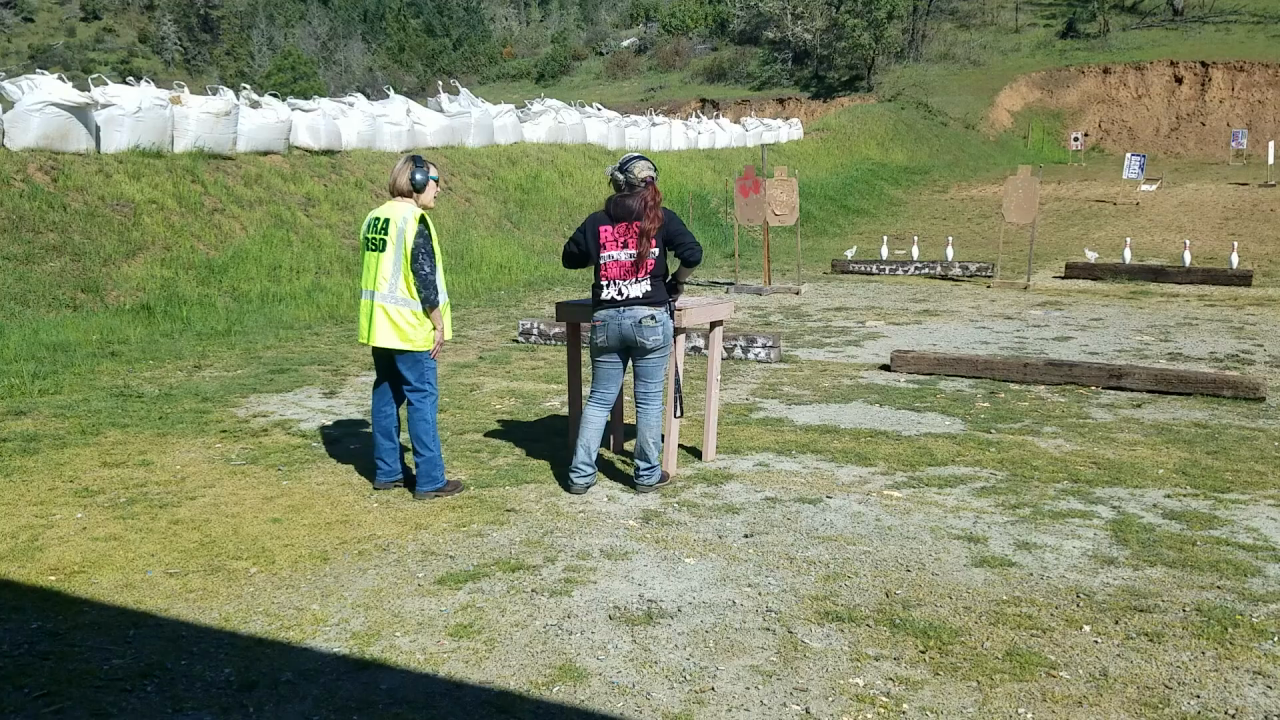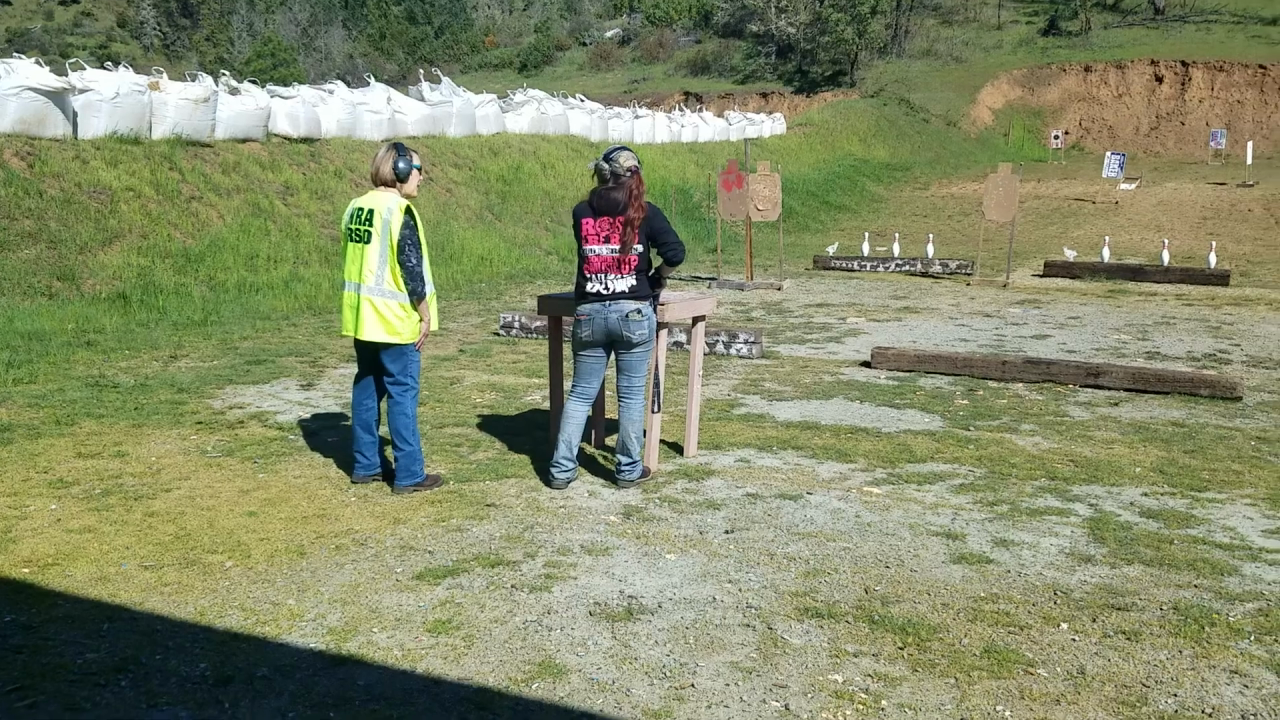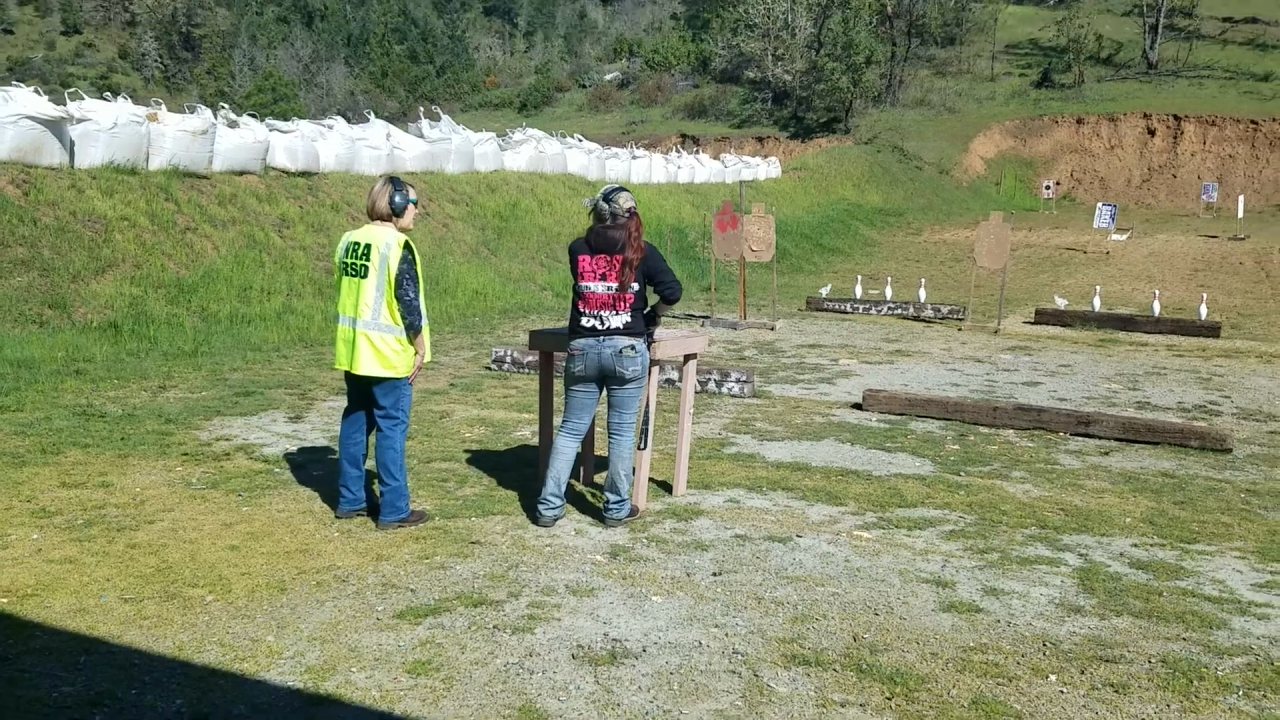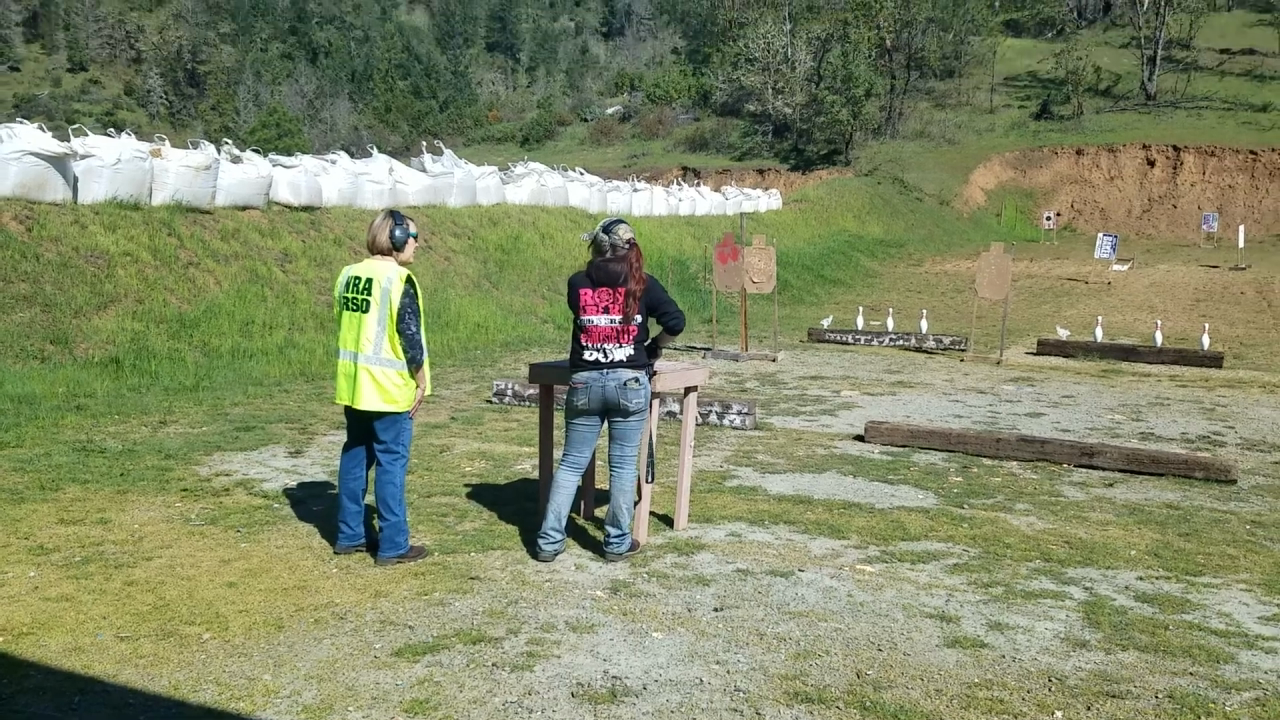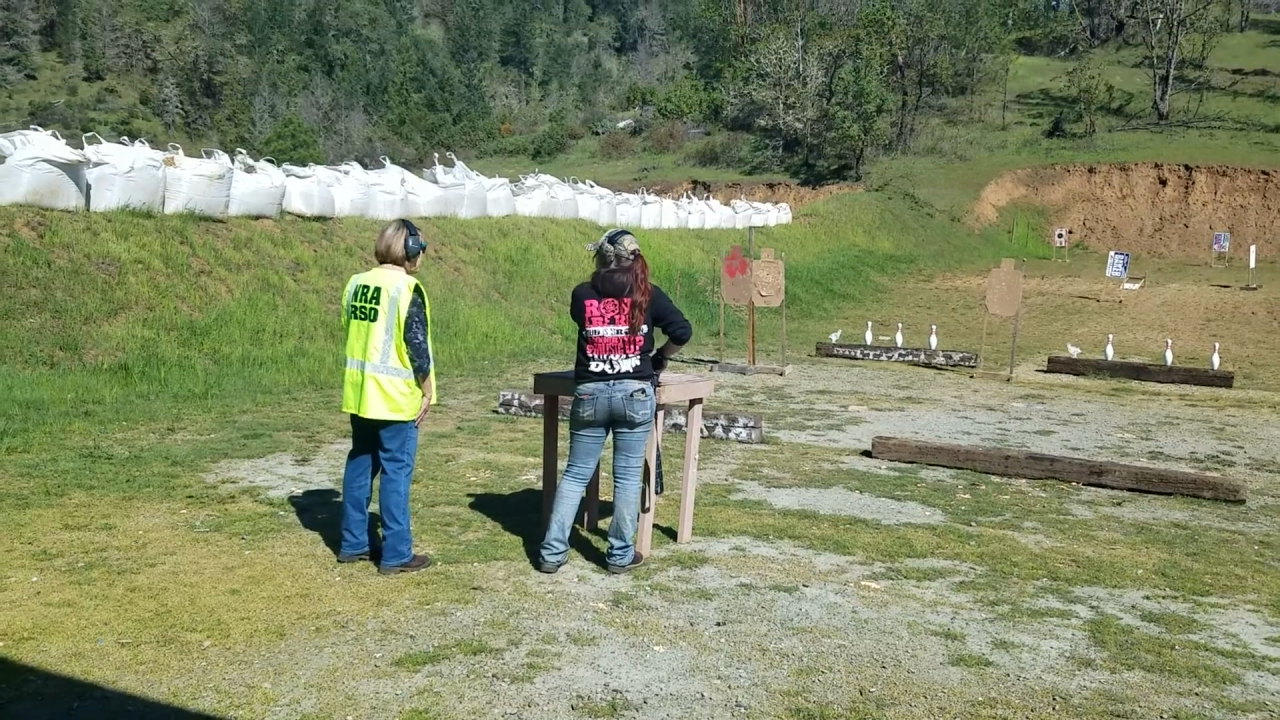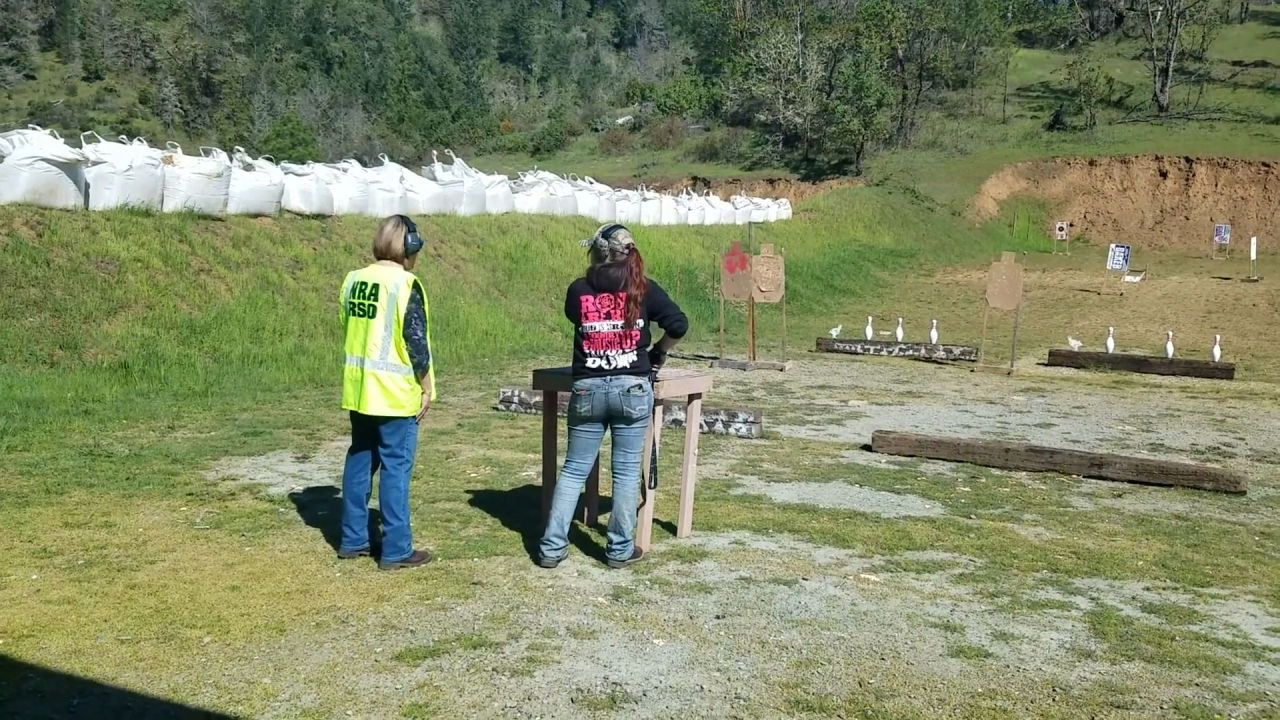
dt=0.3s
person 1, frame 1
left shoulder: (374, 218)
right shoulder: (415, 220)
right elbow: (425, 278)
right wrist: (439, 325)
left hip: (380, 325)
right hip: (410, 327)
left knee: (385, 395)
right knee: (422, 399)
left ankle: (387, 471)
right ankle: (430, 479)
person 1, frame 2
left shoulder: (355, 208)
right shoulder: (400, 210)
right elbow: (412, 269)
right wrist: (425, 316)
left hip: (363, 317)
right hip: (395, 319)
left knee: (367, 388)
right knee: (402, 392)
left ankle: (365, 465)
right ankle: (409, 475)
person 1, frame 3
left shoulder: (348, 241)
right shoulder: (398, 245)
left elbow: (345, 293)
right elbow: (408, 303)
right wrist: (420, 348)
left hip: (353, 351)
right hip: (388, 353)
left knee: (355, 421)
right knee: (392, 427)
left ankle: (351, 500)
right ankle: (394, 509)
person 1, frame 4
left shoulder: (348, 275)
right shoulder: (399, 279)
left elbow: (344, 326)
right elbow: (410, 337)
right wrist: (421, 382)
left hip: (354, 384)
right hip: (389, 388)
left knee: (355, 456)
right knee: (391, 462)
left ankle: (349, 535)
right ankle: (393, 545)
person 1, frame 5
left shoulder: (356, 284)
right shoulder: (407, 288)
left elbow: (351, 333)
right elbow: (418, 346)
right wrist: (427, 392)
left hip: (360, 393)
right hip: (396, 397)
left knee: (360, 465)
right knee: (396, 471)
left ankle: (352, 544)
right ankle: (396, 555)
person 1, frame 6
left shoulder: (353, 280)
right shoulder: (406, 285)
right elbow: (416, 343)
right wrist: (427, 388)
left hip: (360, 389)
right hip: (395, 393)
left knee: (359, 460)
right knee: (395, 467)
left ankle: (353, 539)
right ankle: (396, 550)
person 2, frame 1
left shoulder: (596, 222)
right shoulder: (661, 218)
left elbow: (569, 258)
right elbow: (692, 254)
right wrist: (676, 283)
left hip: (606, 320)
right hip: (650, 319)
left knee: (600, 399)
right knee: (649, 400)
left ankle: (580, 474)
right ankle: (647, 474)
person 2, frame 2
left shoulder: (582, 213)
right shoulder: (645, 212)
right elbow: (675, 253)
right wrist: (657, 278)
left hip: (589, 314)
right hip: (634, 313)
left knee: (580, 393)
right knee: (631, 394)
left ankle: (561, 469)
right ankle: (629, 469)
person 2, frame 3
left shoulder: (578, 249)
right shoulder: (641, 251)
right elbow: (672, 292)
right wrist: (652, 315)
left hip: (583, 349)
right hip: (627, 349)
left knee: (571, 429)
right knee: (622, 431)
left ankle: (549, 506)
right ankle: (617, 508)
person 2, frame 4
left shoulder: (578, 283)
right shoulder: (643, 284)
right elbow: (675, 322)
right wrist: (653, 348)
left hip: (585, 383)
right hip: (629, 382)
left knee: (571, 463)
right knee: (623, 465)
left ankle: (549, 541)
right ankle: (617, 542)
person 2, frame 5
left shoulder: (582, 294)
right shoulder: (648, 294)
right elbow: (682, 331)
right wrist: (660, 358)
left hip: (590, 394)
right hip: (635, 393)
left knee: (575, 474)
right knee: (628, 476)
left ankle: (552, 552)
right ankle: (620, 555)
person 2, frame 6
left shoulder: (578, 290)
right shoulder: (643, 289)
right elbow: (678, 325)
right wrist: (657, 353)
left hip: (587, 390)
right hip: (632, 389)
left knee: (574, 469)
right knee: (626, 471)
left ankle: (552, 547)
right ankle: (620, 549)
